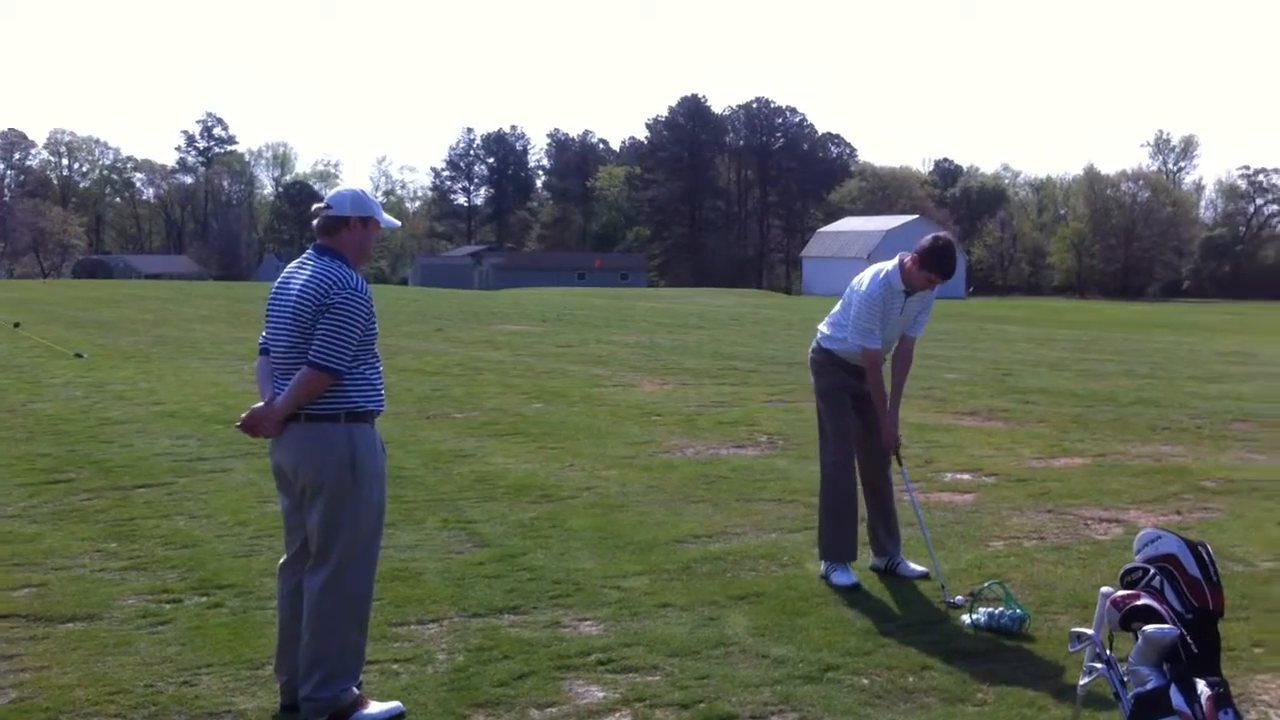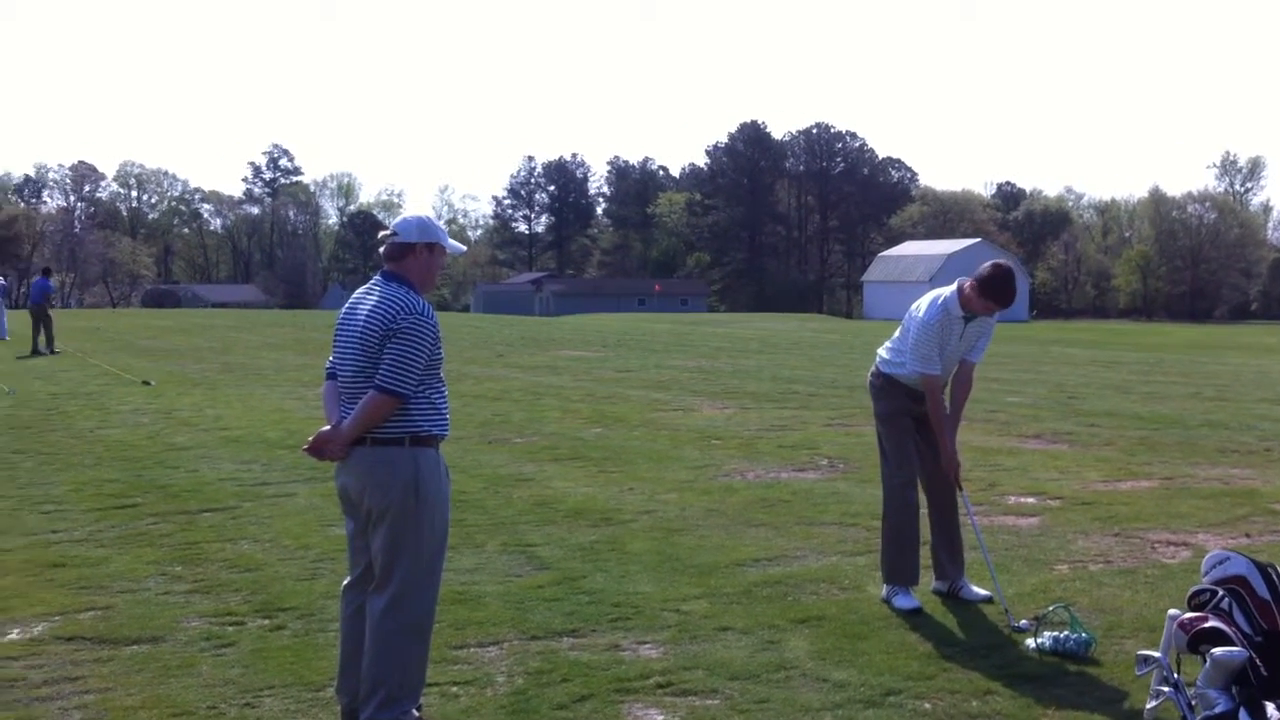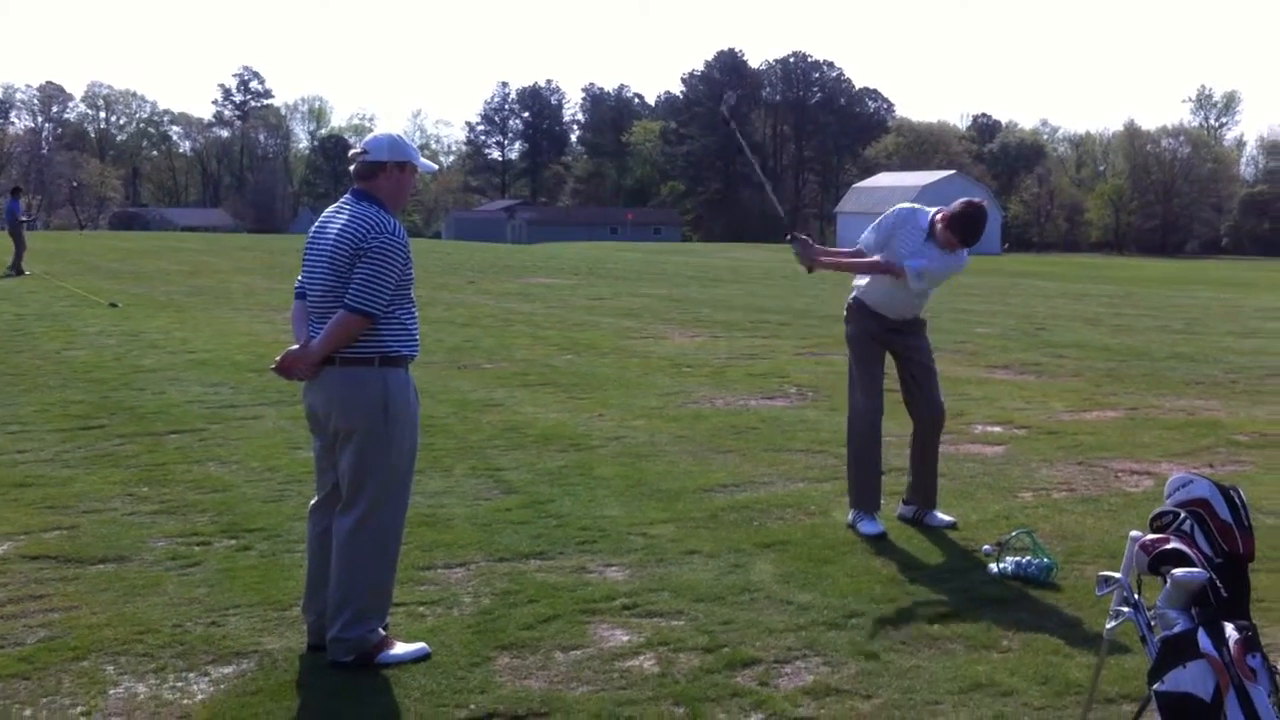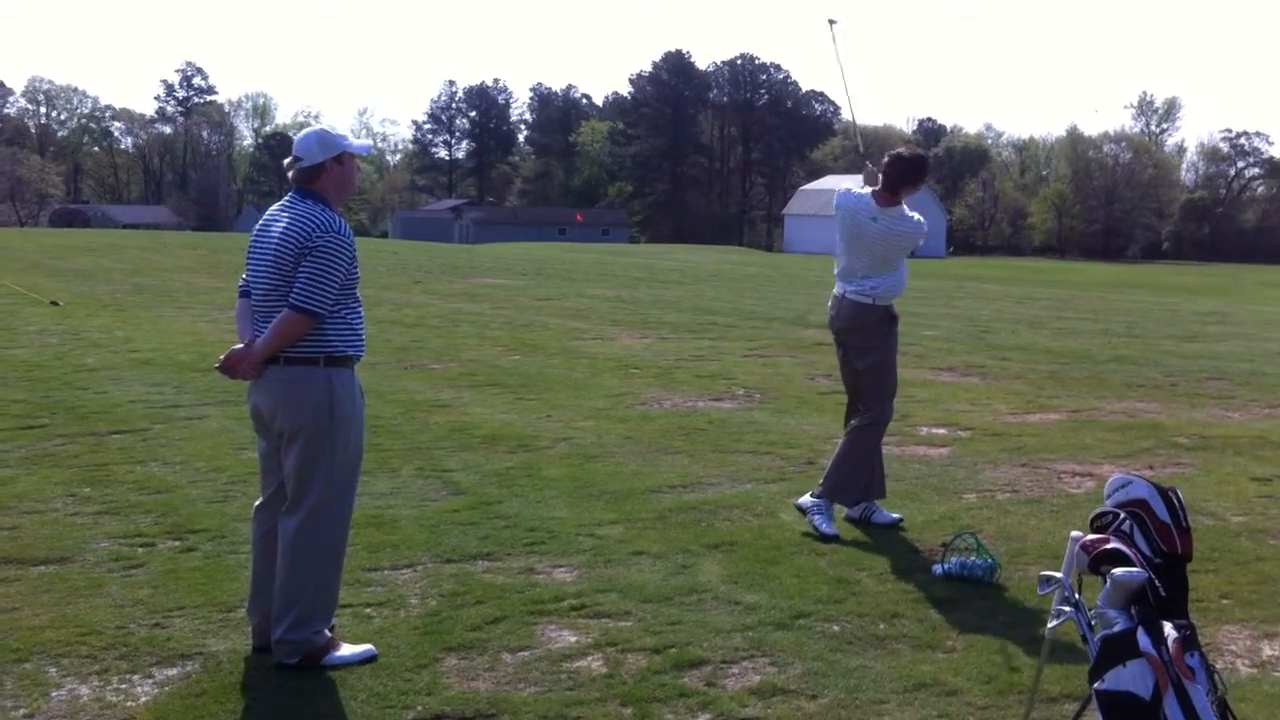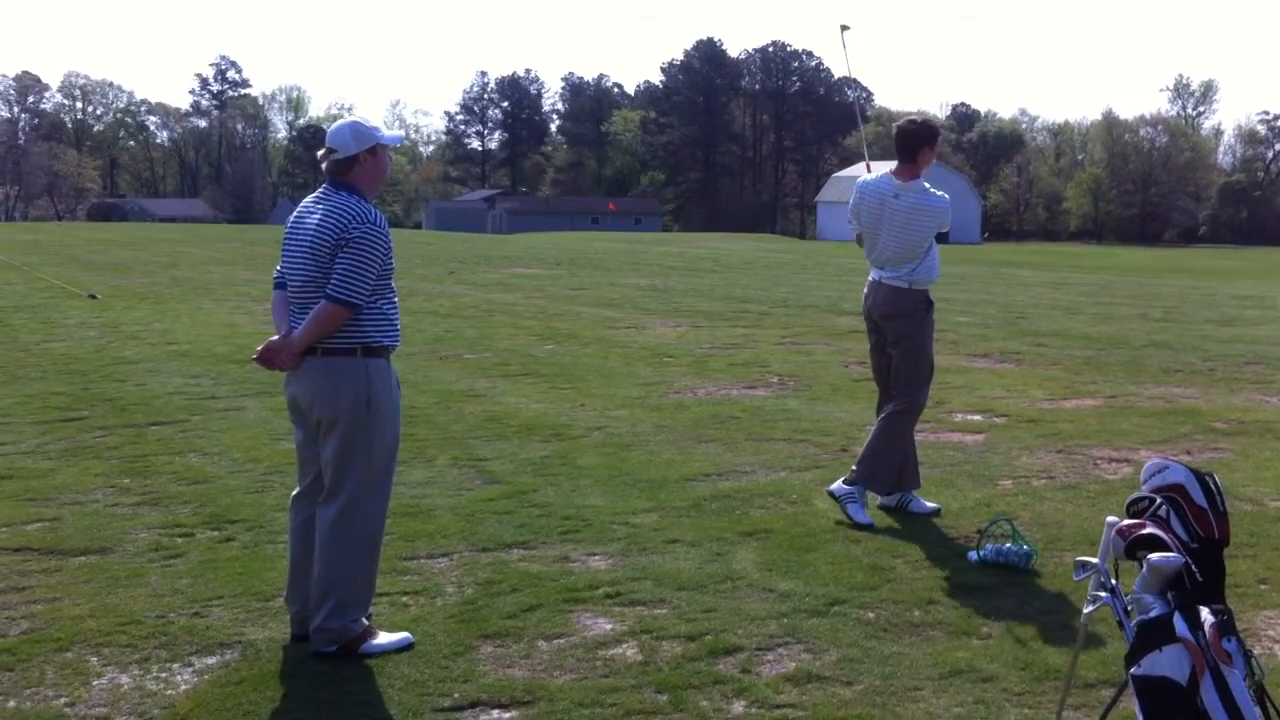
dt=1s
person 1, frame 1
left shoulder: (289, 277)
right shoulder: (348, 287)
left elbow: (267, 354)
right elbow: (322, 371)
left wrist: (270, 408)
right wrist: (275, 414)
left hip: (294, 439)
right hip: (339, 440)
left knee: (301, 563)
right knee: (340, 569)
person 1, frame 2
left shoulder: (356, 302)
right shoulder: (414, 312)
left elbow: (335, 377)
right elbow: (388, 394)
left wrist: (337, 432)
right wrist: (342, 438)
left hip: (358, 464)
right hip: (404, 464)
left knee: (364, 585)
right knee: (403, 594)
person 1, frame 3
left shoulder: (326, 221)
right shoulder: (385, 232)
left elbow: (303, 297)
right elbow: (357, 314)
left wrist: (305, 352)
right wrist: (309, 357)
left hip: (326, 383)
right hip: (373, 384)
left knee: (331, 505)
right knee: (371, 512)
left ankle: (324, 624)
right ankle: (355, 638)
person 1, frame 4
left shoulder: (272, 219)
right shoulder: (330, 230)
left elbow: (248, 295)
right elbow: (302, 313)
left wrist: (249, 350)
right wrist: (254, 356)
left hip: (272, 382)
right hip: (318, 383)
left knee: (276, 505)
right knee: (315, 513)
left ankle: (269, 625)
right ankle: (301, 639)
person 1, frame 5
left shoulder: (305, 211)
right shoulder: (365, 221)
left elbow: (283, 286)
right elbow: (340, 304)
left wrist: (286, 341)
right wrist: (293, 348)
left hip: (309, 374)
right hip: (355, 375)
left knee: (314, 495)
right knee: (353, 502)
left ankle: (307, 614)
right ankle: (338, 628)
person 2, frame 1
left shoulder: (926, 291)
right shoulder: (872, 289)
left elbow: (904, 350)
right elbow: (874, 363)
left wrist: (893, 413)
right wrist: (884, 421)
left hip: (866, 368)
right hip: (833, 363)
left knee: (878, 460)
right knee: (839, 459)
left ankle: (885, 552)
right ankle: (834, 559)
person 2, frame 2
left shoulder: (986, 317)
right shoulder: (930, 315)
left elbow: (963, 376)
right elbow: (932, 389)
left wrist: (950, 437)
right wrist: (946, 448)
left hip: (928, 391)
right hip: (893, 387)
left knee: (942, 482)
right knee: (902, 483)
left ankle: (949, 576)
right ankle: (897, 583)
person 2, frame 3
left shoulder: (955, 260)
right shoulder: (905, 215)
left elbow: (885, 268)
right elbow: (860, 253)
left wrist: (823, 262)
right wrist: (819, 253)
left hip: (908, 325)
right hip: (866, 316)
left knee: (931, 412)
right knee: (866, 412)
left ankle: (917, 503)
right ankle: (862, 508)
person 2, frame 4
left shoulder: (847, 199)
right shoulder: (913, 228)
left wrist: (874, 186)
right wrist: (876, 189)
left hip: (841, 306)
right hip: (874, 317)
left knee: (862, 407)
right knee: (875, 412)
left ankle: (861, 499)
right ankle: (821, 497)
person 2, frame 5
left shoulder: (865, 187)
right shoulder: (937, 204)
left hip: (875, 293)
right hip: (909, 303)
left knee: (893, 396)
right knee: (908, 399)
left ankle: (897, 488)
right ankle: (854, 483)
